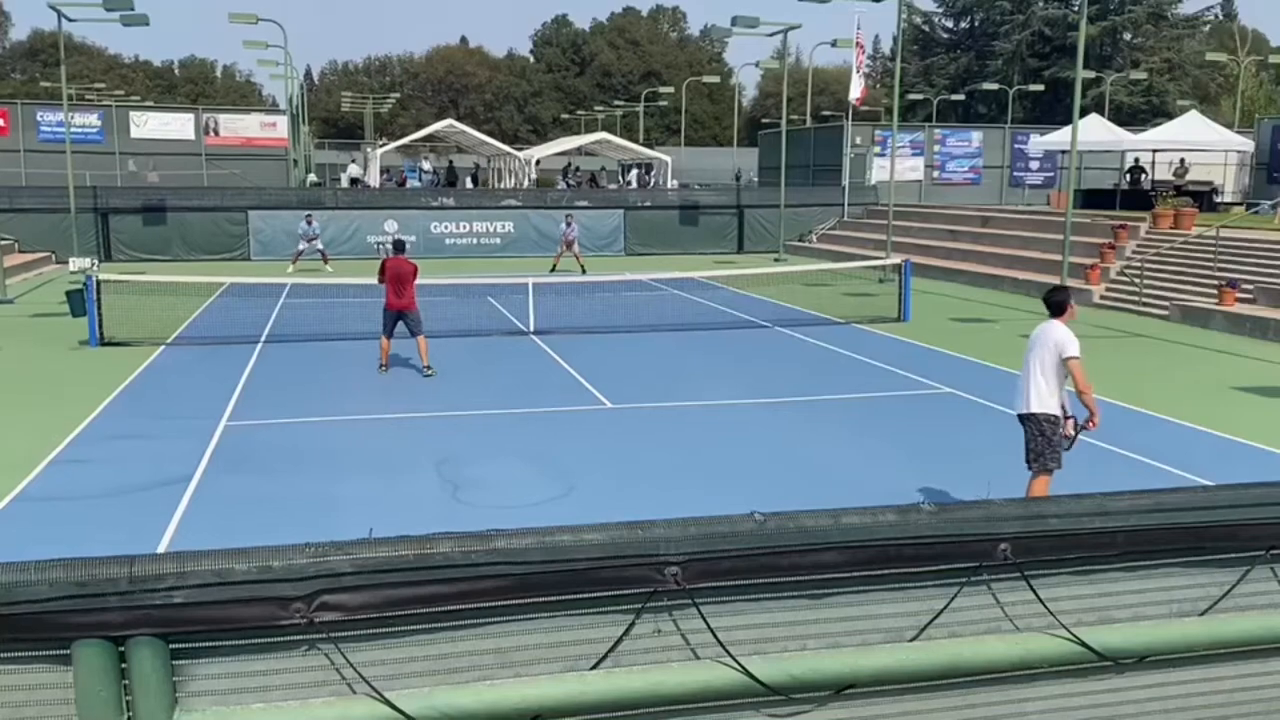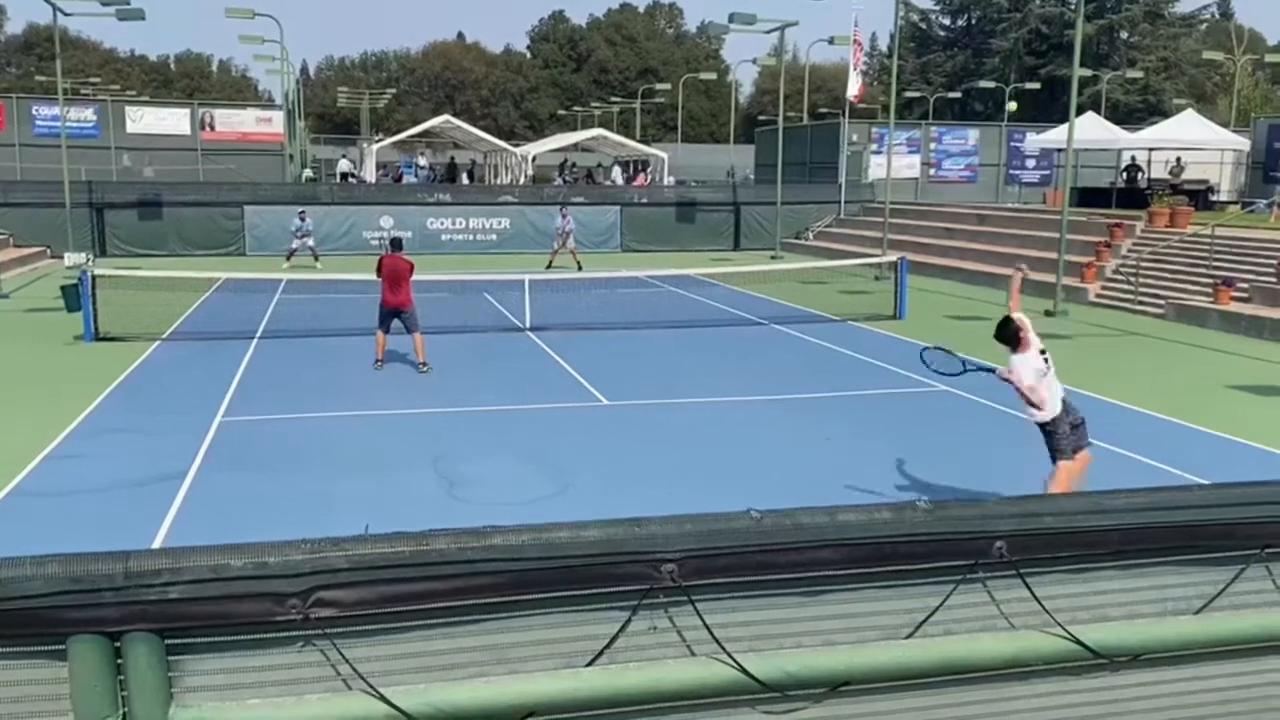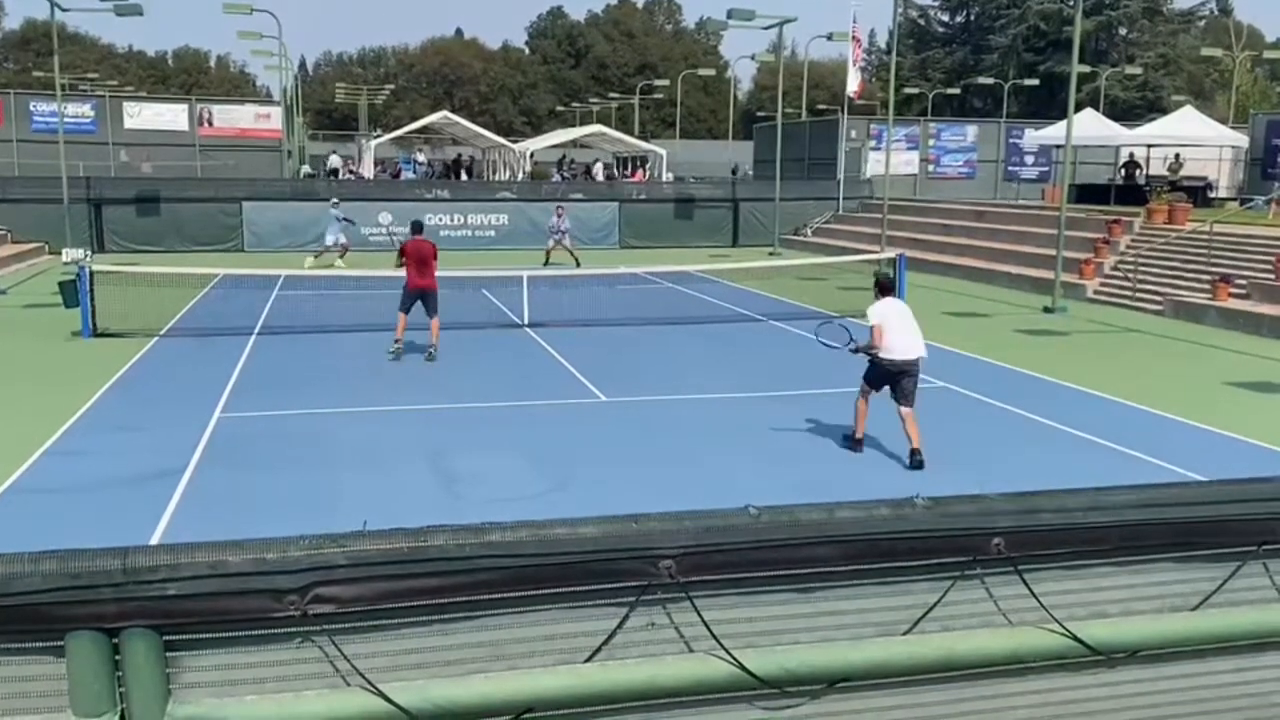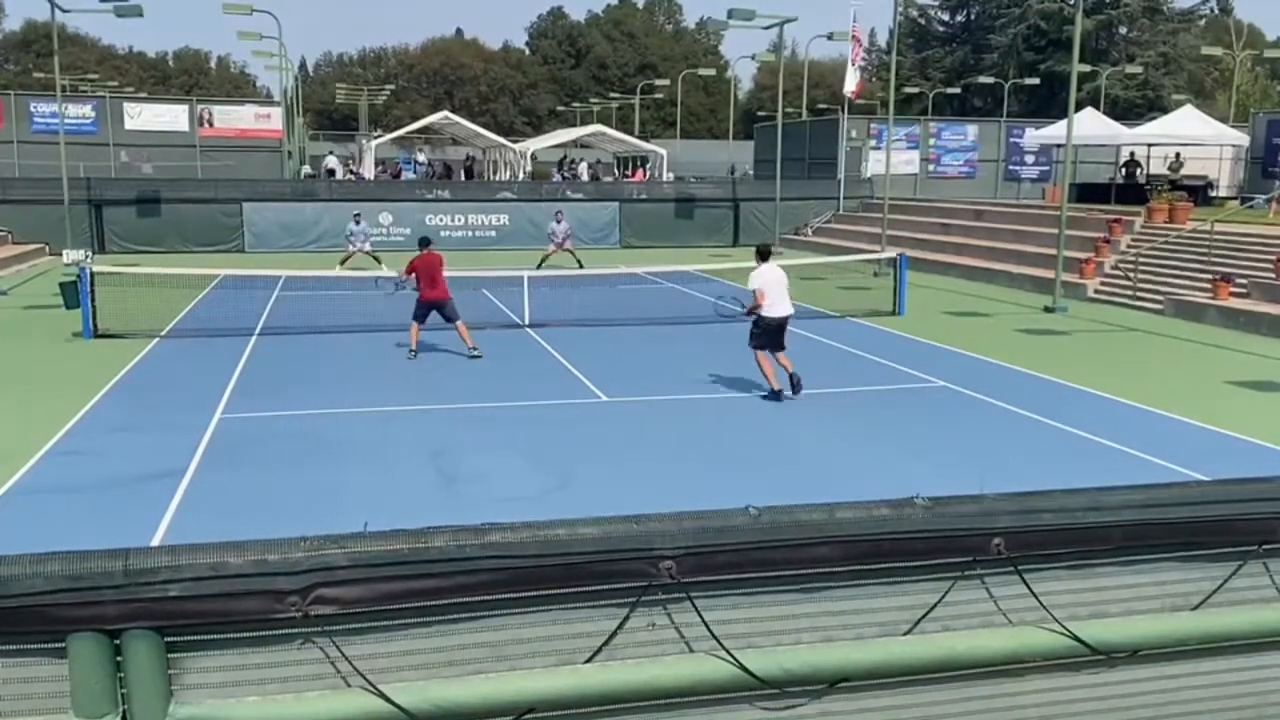
dt=1s
person 1, frame 1
left shoulder: (1041, 330)
right shoulder: (1066, 338)
right elbow: (1082, 387)
left wrist: (1066, 416)
right wrist: (1094, 413)
left hip: (1028, 407)
right hip: (1042, 411)
left knee: (1042, 469)
right knee: (1042, 471)
person 1, frame 2
left shoulder: (1019, 327)
right shoulder: (1020, 366)
left elbow: (1013, 305)
right elbow: (1039, 404)
left wrist: (1018, 275)
right wrist: (1014, 381)
left hip: (1060, 405)
right hip: (1051, 417)
left knee: (1082, 457)
right knee: (1064, 468)
person 1, frame 3
left shoulder: (876, 309)
right shoulder: (904, 306)
left elbow: (876, 343)
left wrist: (860, 348)
left hip: (888, 361)
right hip: (912, 362)
left knee: (864, 393)
right knee: (906, 411)
left ankle: (857, 439)
right ankle: (915, 452)
person 1, frame 4
left shoulder: (756, 275)
right shoulder: (779, 271)
left elbow: (759, 302)
right elbow: (787, 295)
left wrist: (749, 310)
left hip: (767, 317)
right hip: (784, 315)
left knee: (759, 352)
right knee: (777, 352)
left ankle: (775, 390)
right ankle: (792, 374)
